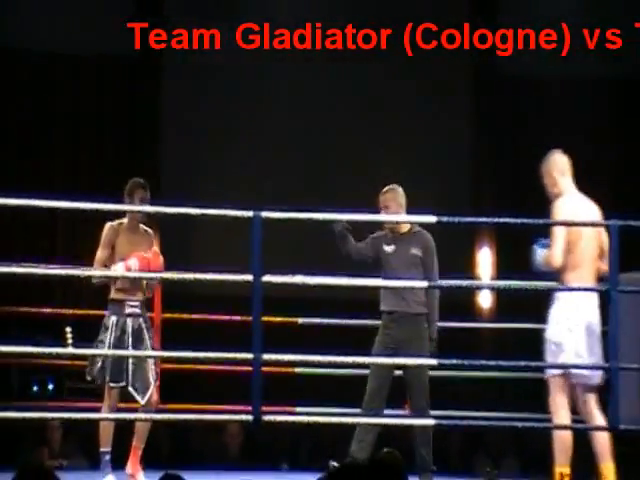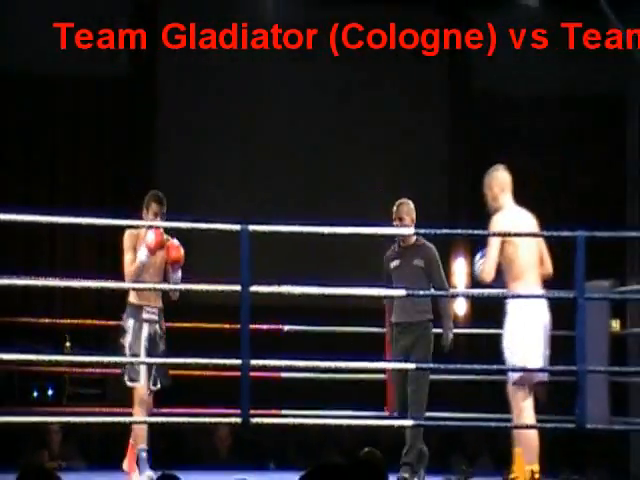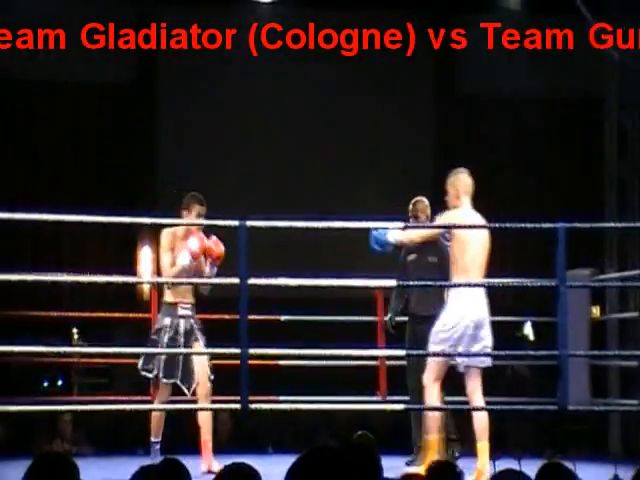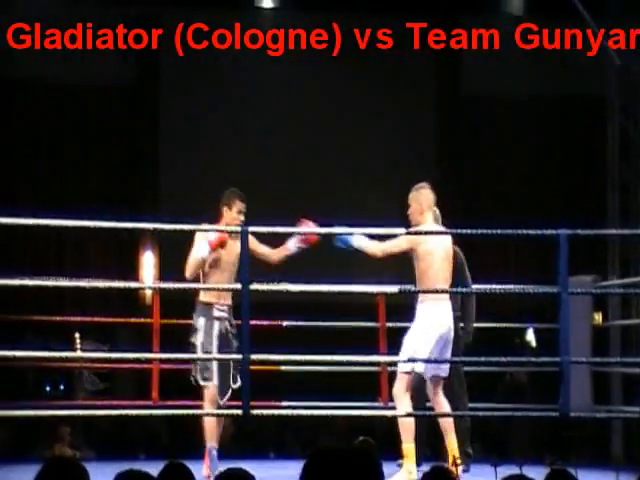
dt=0.5s
person 1, frame 1
left shoulder: (561, 204)
right shoulder: (593, 207)
left elbow: (556, 259)
right elbow: (607, 264)
left wrist: (541, 257)
left hip: (569, 301)
right hip: (591, 302)
left knee: (559, 399)
right knee: (588, 399)
person 1, frame 2
left shoulder: (500, 220)
right shoulder: (530, 219)
left elbow: (487, 276)
right elbow: (547, 269)
left wrist: (478, 263)
left hip: (521, 309)
right hip: (539, 306)
left knee: (522, 401)
right knee: (518, 395)
person 1, frame 3
left shoulder: (453, 217)
right shoulder: (482, 223)
left elbow: (415, 236)
left wrist: (387, 236)
left hip: (459, 301)
right hip: (479, 302)
left knee: (431, 379)
right knee: (474, 391)
person 1, frame 4
left shoulder: (417, 236)
right shoulder: (445, 237)
left elbow: (379, 250)
left wrist: (352, 238)
left hip: (429, 314)
right hip: (443, 314)
left knee: (400, 390)
right knee: (434, 389)
person 2, frame 1
left shoulder: (149, 235)
right shoulder: (113, 229)
right elbow: (96, 272)
left wrist: (154, 272)
right wrist: (122, 268)
left hip: (140, 314)
right hip: (117, 313)
left knee: (151, 397)
right knee: (111, 398)
person 2, frame 2
left shoulder: (168, 242)
right shoulder: (132, 236)
left elbow: (174, 293)
right elbow: (130, 278)
left wrist: (176, 267)
right wrist: (146, 252)
left hip: (157, 318)
right hip: (136, 316)
left knee: (147, 398)
right knee: (142, 395)
person 2, frame 3
left shoulder: (199, 241)
right shoulder: (169, 235)
right elbow: (167, 277)
left wrist: (212, 263)
right wrist: (187, 257)
left hip: (191, 315)
right hip: (171, 315)
left knee: (204, 388)
right knee: (163, 393)
left ankle: (207, 457)
right ankle: (155, 454)
person 2, frame 4
left shoulder: (243, 239)
right shoulder: (204, 233)
left elbow: (273, 256)
right elbow: (189, 272)
left wrist: (297, 242)
right wrist: (208, 248)
left hip: (227, 316)
right hip: (207, 314)
left knee: (226, 395)
right knee: (211, 395)
person 3, frame 1
left shoulder: (423, 240)
right shoulder: (380, 240)
left elbow: (432, 285)
right elbow: (356, 251)
left wrist: (433, 327)
right wrist: (342, 232)
left hip: (416, 325)
right hip: (389, 324)
left knee: (420, 401)
right knee: (373, 395)
person 3, frame 2
left shoulder: (427, 251)
right shoulder: (390, 256)
left elbow: (443, 291)
left wrist: (448, 328)
right wrist: (390, 337)
left hip: (421, 330)
right hip: (399, 332)
left knee: (417, 401)
right knee: (402, 402)
right ankle: (419, 456)
person 3, frame 3
left shoulder: (440, 248)
right shoulder: (407, 250)
right wrist: (392, 313)
left hip: (433, 321)
right hip: (413, 322)
right knee: (413, 386)
left ankle: (449, 441)
right ankle: (419, 447)
person 3, frame 4
left shoulder: (454, 255)
left elbow: (467, 291)
left wrist: (468, 325)
left knee: (455, 392)
right knee: (416, 387)
left ankle: (463, 454)
right ankle: (417, 447)
